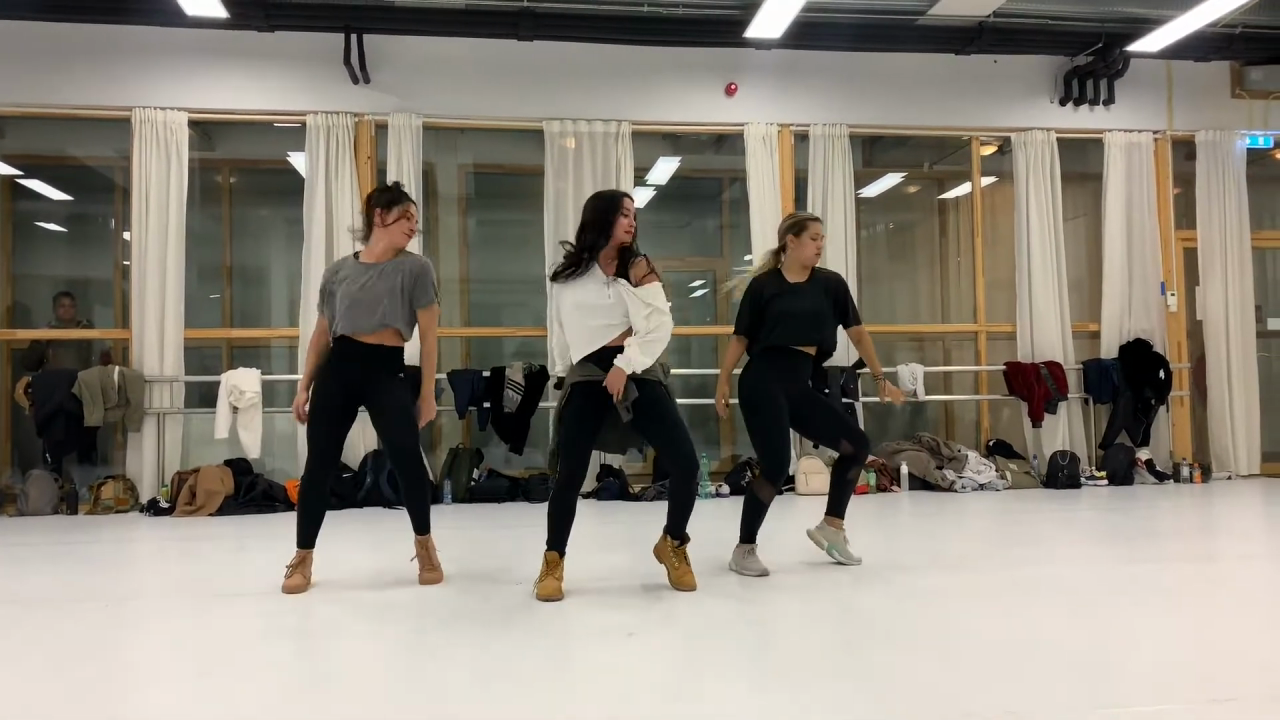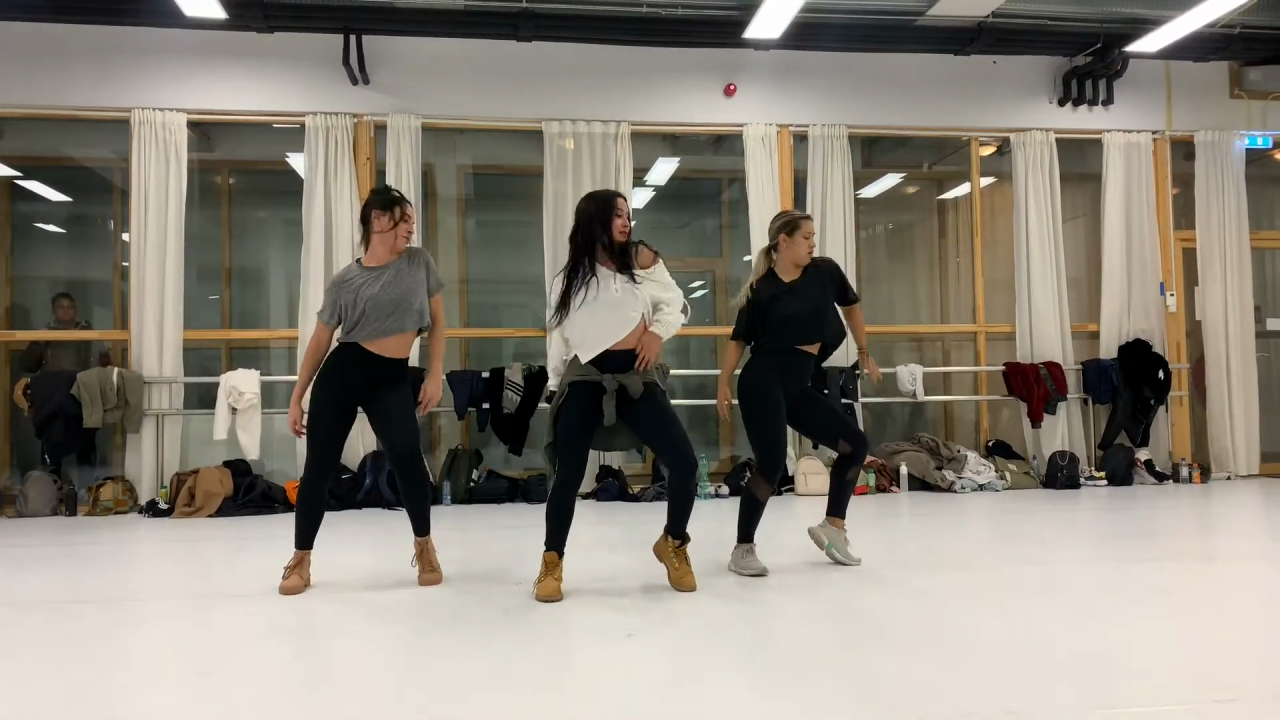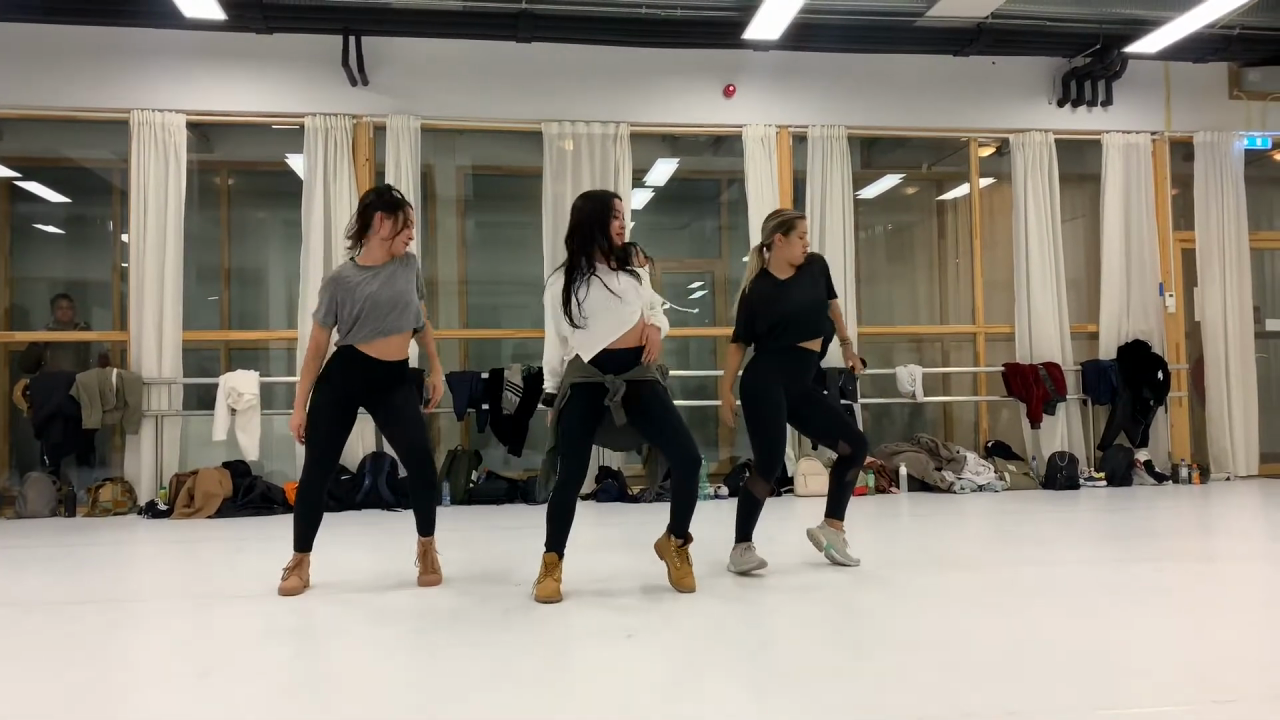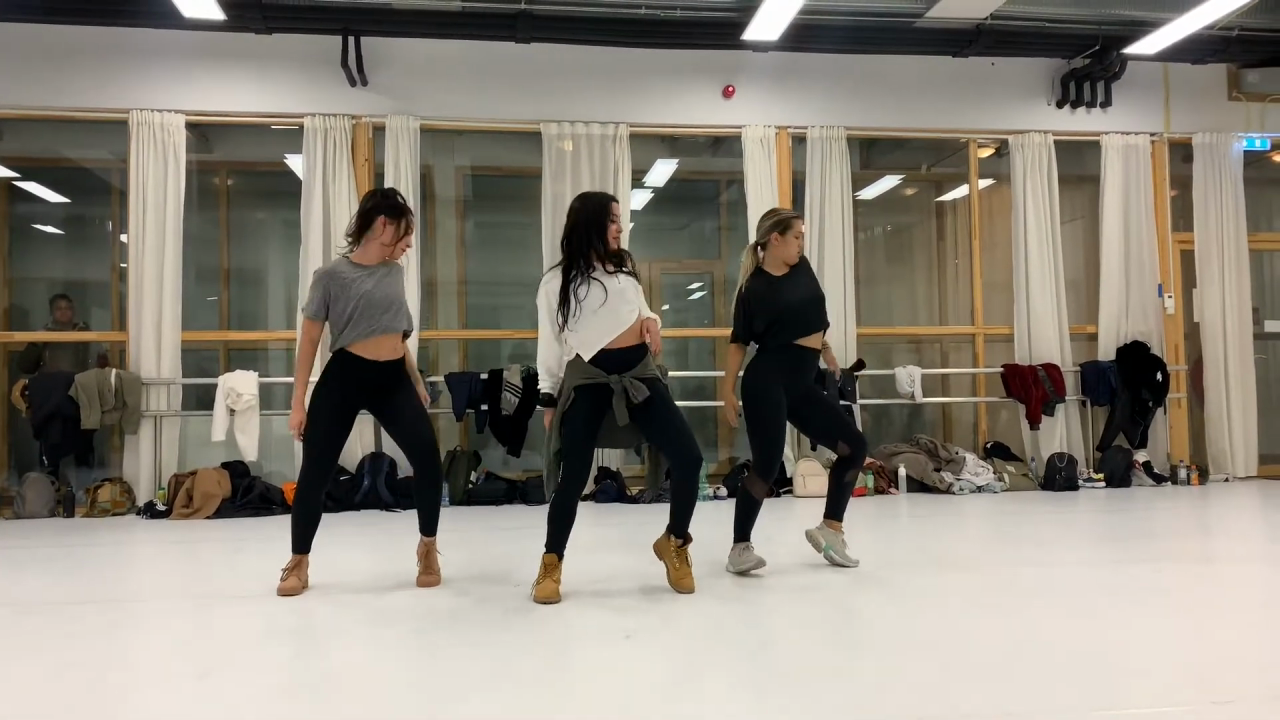
dt=0.2s
person 1, frame 1
left shoulder: (638, 266)
right shoulder: (568, 274)
left elbow: (658, 328)
right elbow: (561, 332)
left wrist: (626, 366)
right wrist: (563, 379)
left hip: (638, 372)
right hip: (587, 376)
left knee: (685, 463)
right knee: (570, 474)
left ankle: (672, 545)
right ankle: (553, 562)
person 1, frame 2
left shoulder: (640, 258)
right shoulder: (568, 279)
left elbow: (673, 300)
right elbow: (559, 339)
left wrist: (658, 332)
right wrist: (555, 391)
left hip: (636, 375)
right hip: (584, 379)
left knee: (684, 462)
right knee: (568, 475)
left ankle: (673, 544)
right ankle: (552, 563)
person 1, frame 3
left shoulder: (631, 260)
right shoulder: (563, 279)
left elbow: (651, 303)
right elbow: (555, 341)
left wrist: (656, 325)
right wrist: (551, 396)
left hip: (638, 373)
right hip: (586, 379)
left knee: (687, 459)
right knee: (570, 475)
left ankle: (675, 544)
right ankle: (552, 564)
person 1, frame 4
left shoulder: (623, 264)
right shoulder: (558, 280)
right elbow: (550, 341)
left wrist: (651, 320)
right wrist: (549, 398)
left hip: (639, 373)
right hip: (587, 378)
left knee: (688, 457)
right knee: (573, 476)
left ankle: (674, 543)
right ankle: (551, 565)
person 2, frame 1
left shoulder: (416, 268)
right shoulder: (338, 271)
left elbow: (428, 333)
right elbow: (323, 332)
left wrist: (427, 392)
right wrist: (304, 387)
left hip: (387, 370)
right hip: (339, 367)
left knee: (408, 458)
right knee: (319, 464)
left ankle: (424, 547)
right ankle: (303, 559)
person 2, frame 2
left shoulder: (420, 262)
right shoulder: (344, 280)
left elbow: (437, 321)
right elbow: (320, 339)
left wrist: (435, 374)
right wrist: (296, 399)
left hip: (391, 377)
right hip: (342, 371)
left knee: (408, 458)
right knee: (319, 467)
left ankle: (424, 547)
right ankle: (300, 561)
person 2, frame 3
left shoulder: (409, 265)
right shoulder: (340, 279)
left elbow: (421, 323)
right elbow: (317, 343)
left wrist: (436, 369)
right wrist: (300, 405)
left hip: (395, 380)
right hip: (343, 376)
left knee: (421, 460)
right knee: (317, 469)
left ankle: (426, 548)
right ankle: (299, 563)
person 2, frame 4
left shoulder: (394, 272)
right shoulder: (332, 275)
right elbow: (309, 340)
left wrist: (417, 380)
right wrist: (298, 403)
left hip: (393, 379)
right hip: (343, 378)
left knee: (428, 457)
right knee: (315, 471)
left ankle: (427, 549)
right ankle: (298, 565)
person 3, frame 1
left shoulder: (830, 283)
right shoulder: (763, 285)
left elbow: (856, 331)
right elbow: (741, 336)
left wrist: (879, 378)
right wrist: (723, 381)
left hip: (799, 386)
right hip: (762, 382)
left knee: (856, 444)
right knee: (776, 466)
left ankle: (831, 527)
right ankle: (744, 549)
person 3, frame 2
left shoulder: (826, 271)
right shoulder: (761, 288)
left elbow: (851, 307)
right elbow: (739, 339)
left wrist: (864, 354)
right wrist: (723, 382)
left hip: (800, 385)
right hip: (763, 382)
left knee: (855, 444)
right knee: (772, 464)
left ankle: (832, 528)
right ankle: (743, 548)
person 3, frame 3
left shoulder: (816, 266)
right shoulder: (757, 289)
left elbow: (831, 304)
right elbow: (739, 341)
left wrist: (847, 345)
right wrist: (725, 388)
left hip: (802, 383)
right hip: (765, 380)
left knee: (855, 445)
right knee: (770, 463)
left ankle: (831, 529)
right ankle: (741, 547)
person 3, frame 4
left shoulder: (802, 268)
right shoulder: (753, 287)
right elbow: (739, 341)
left wrist: (824, 349)
right wrist: (728, 389)
left hip: (804, 382)
right hip: (767, 379)
left knee: (854, 446)
right knee: (767, 462)
left ankle: (830, 530)
right ankle: (740, 547)
